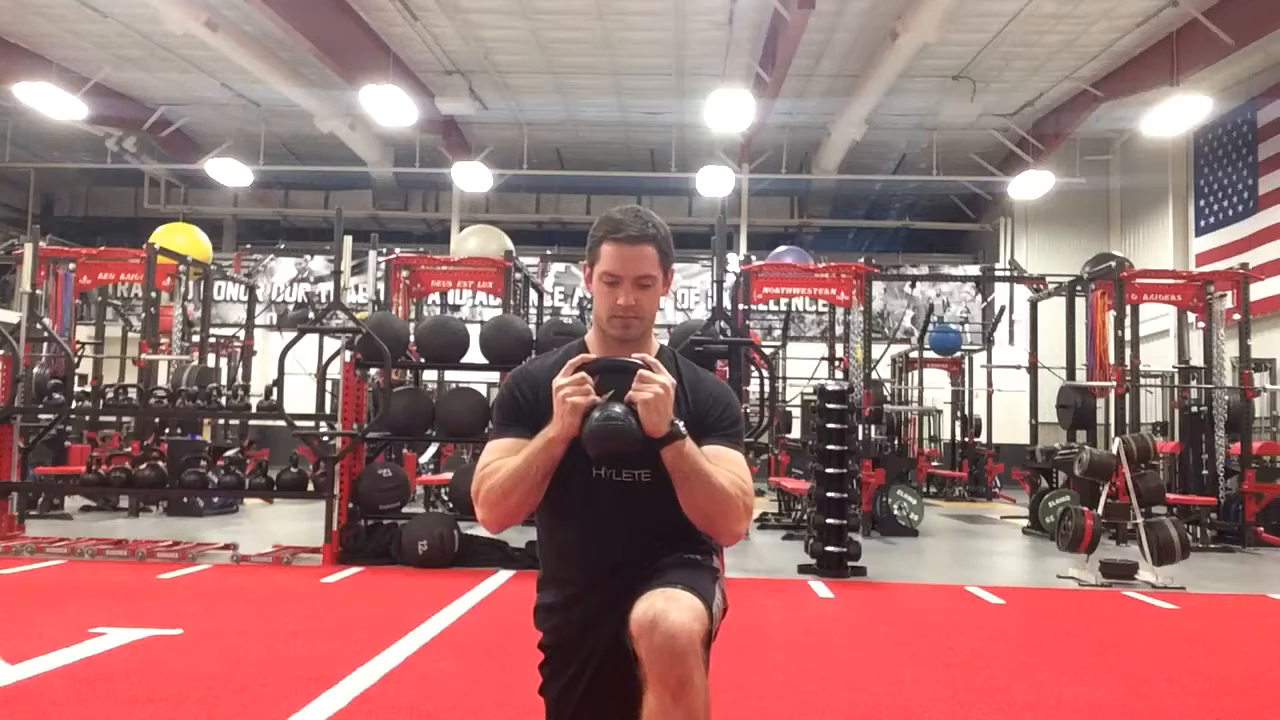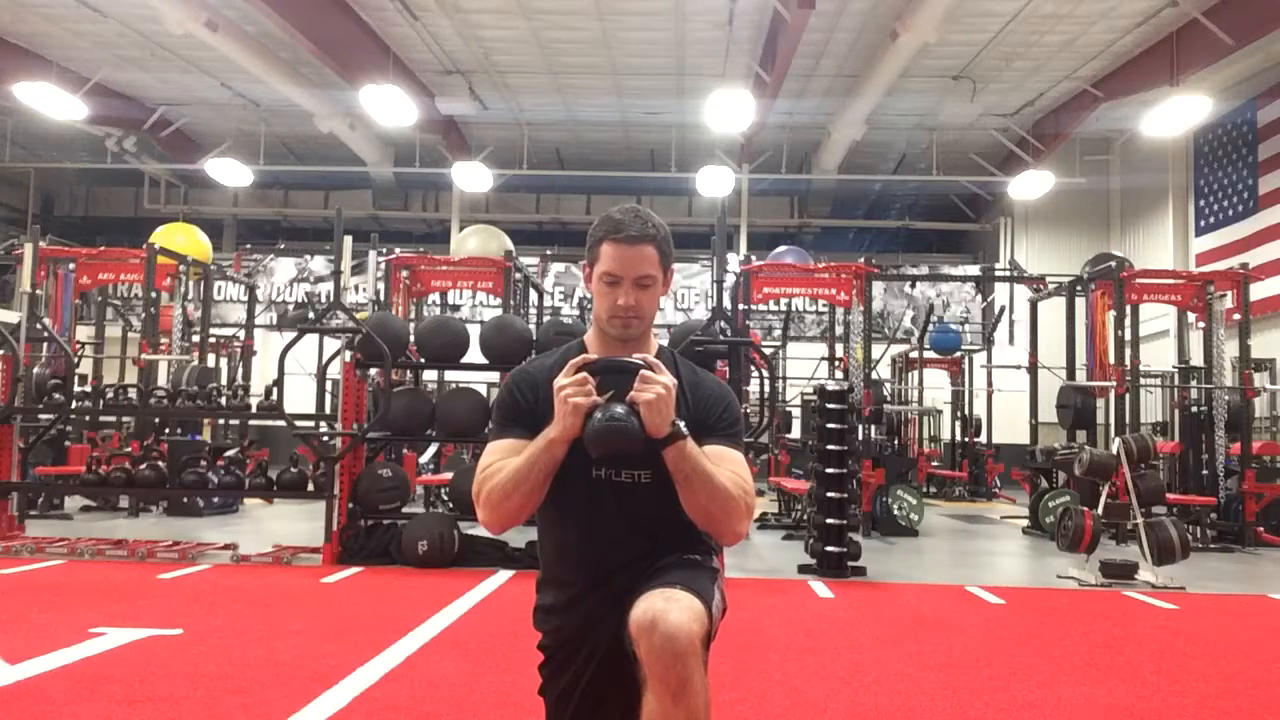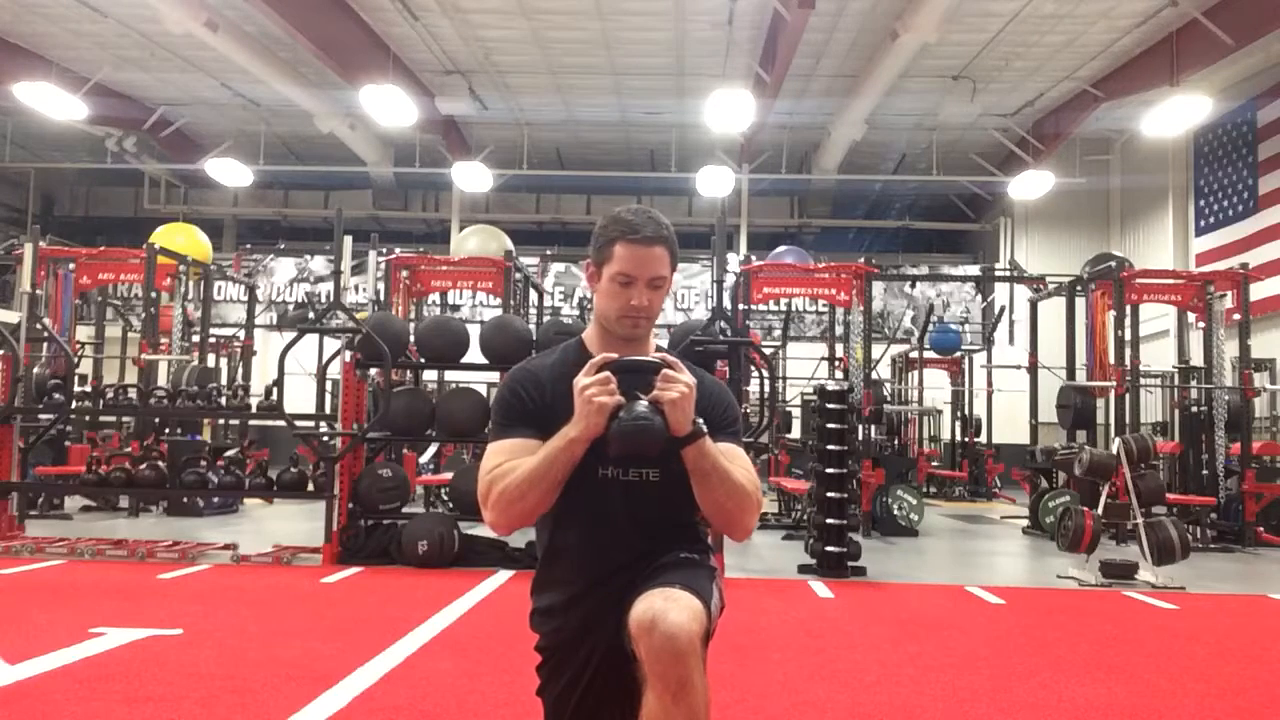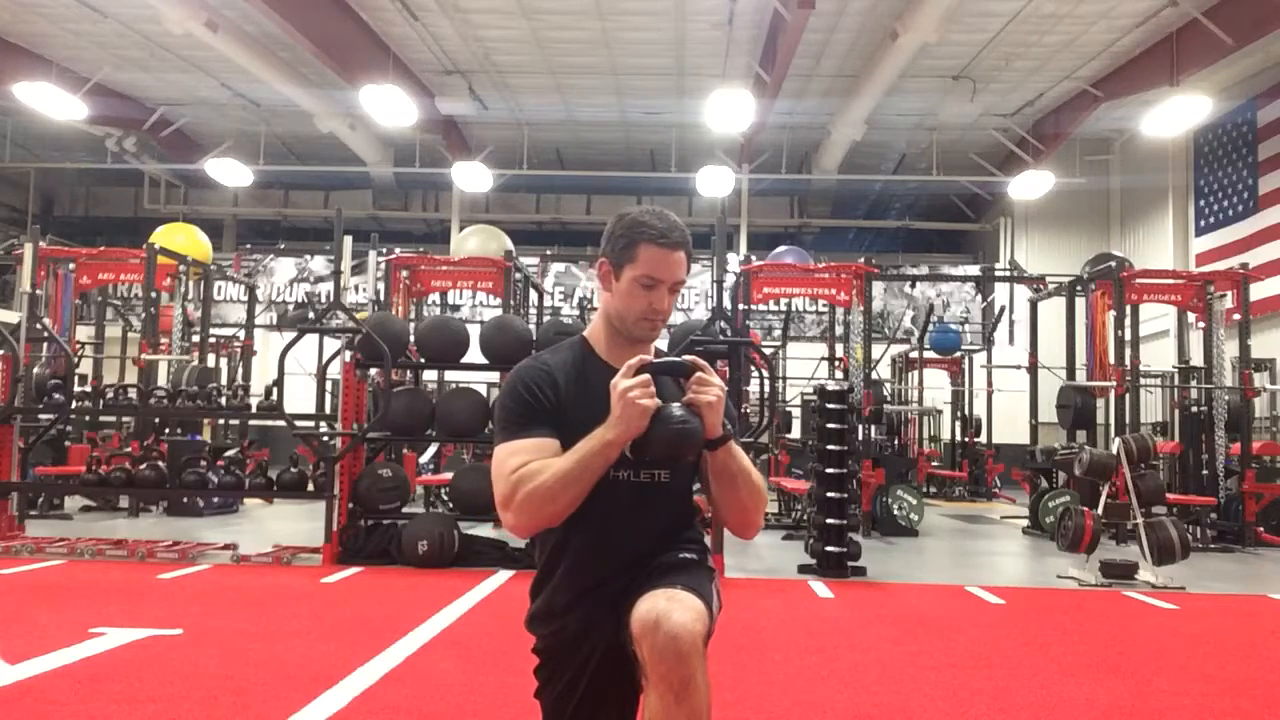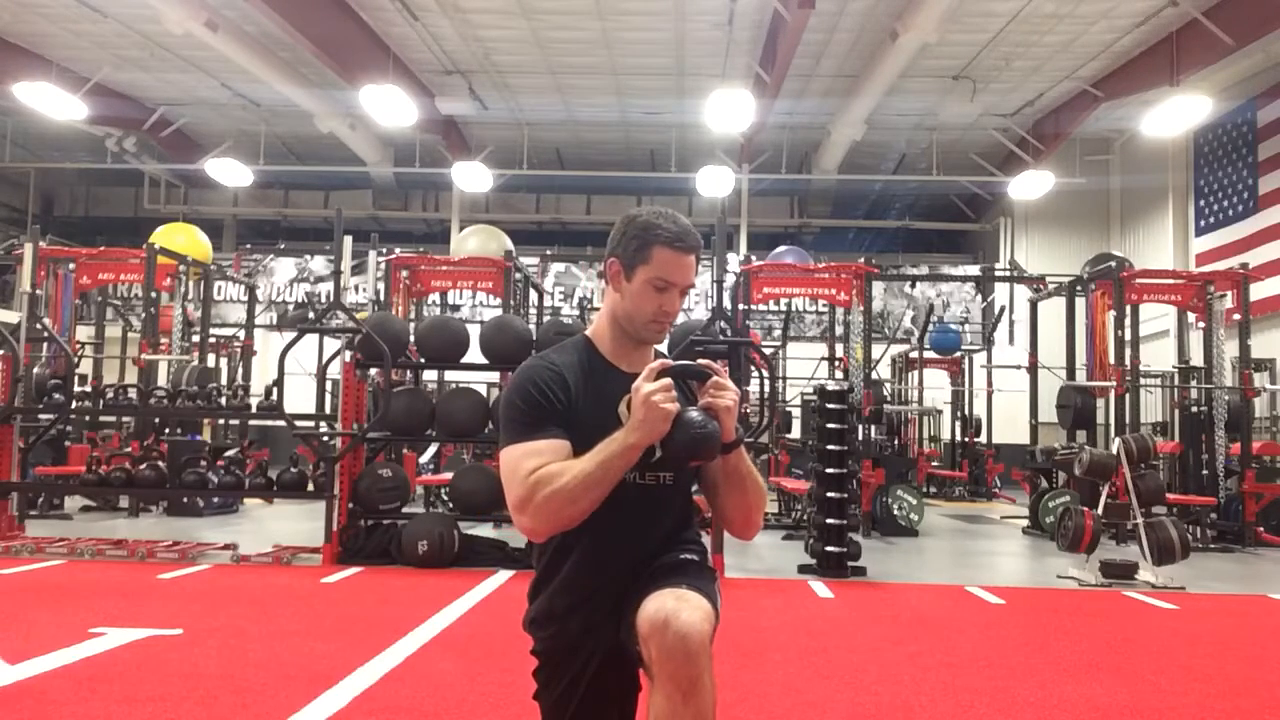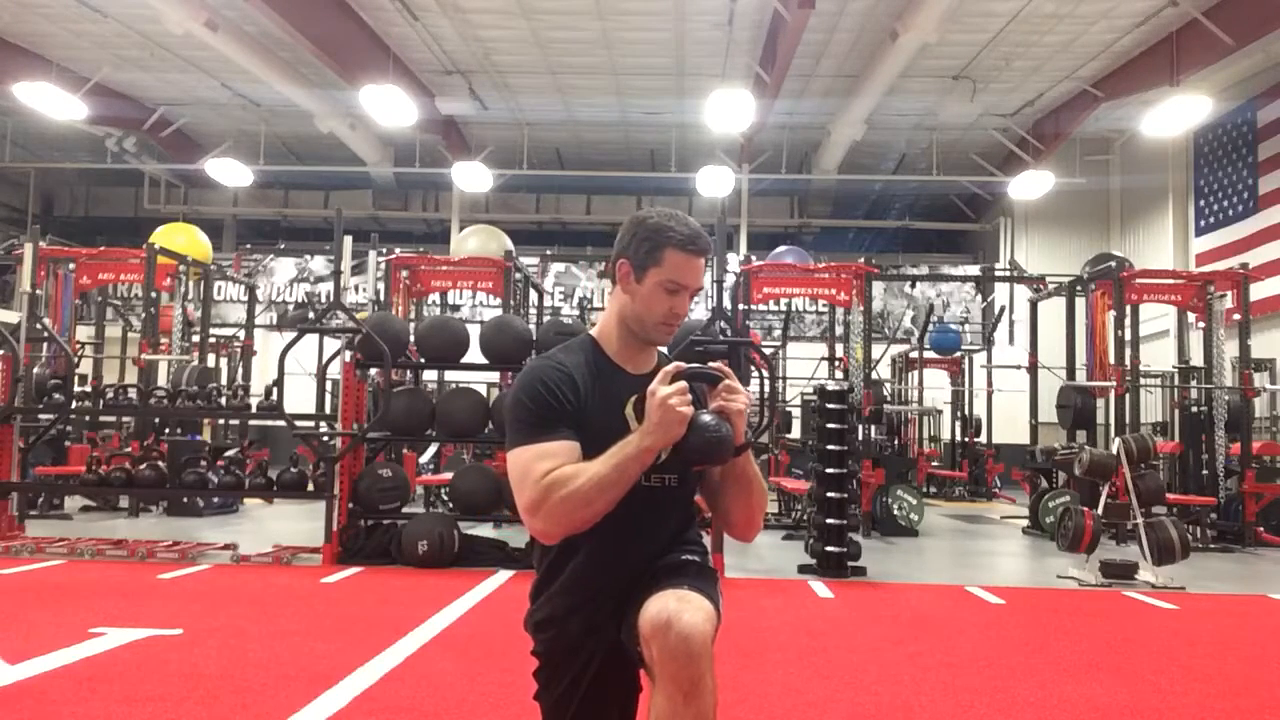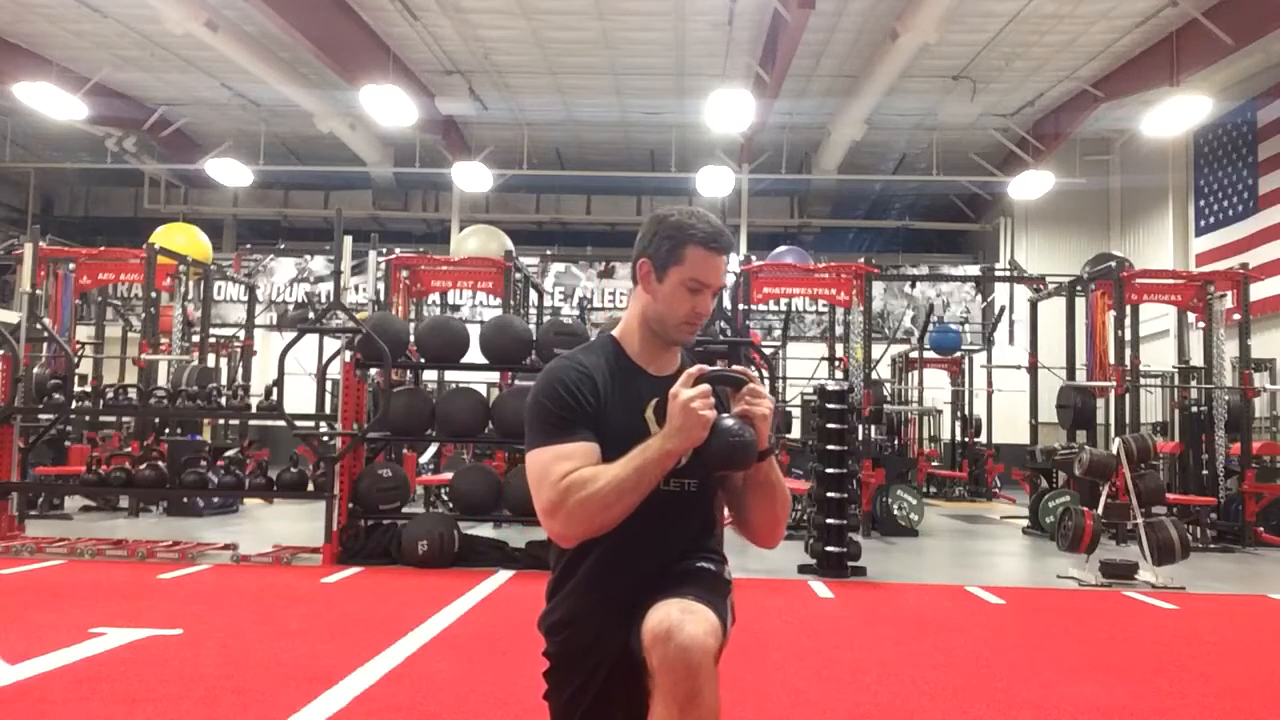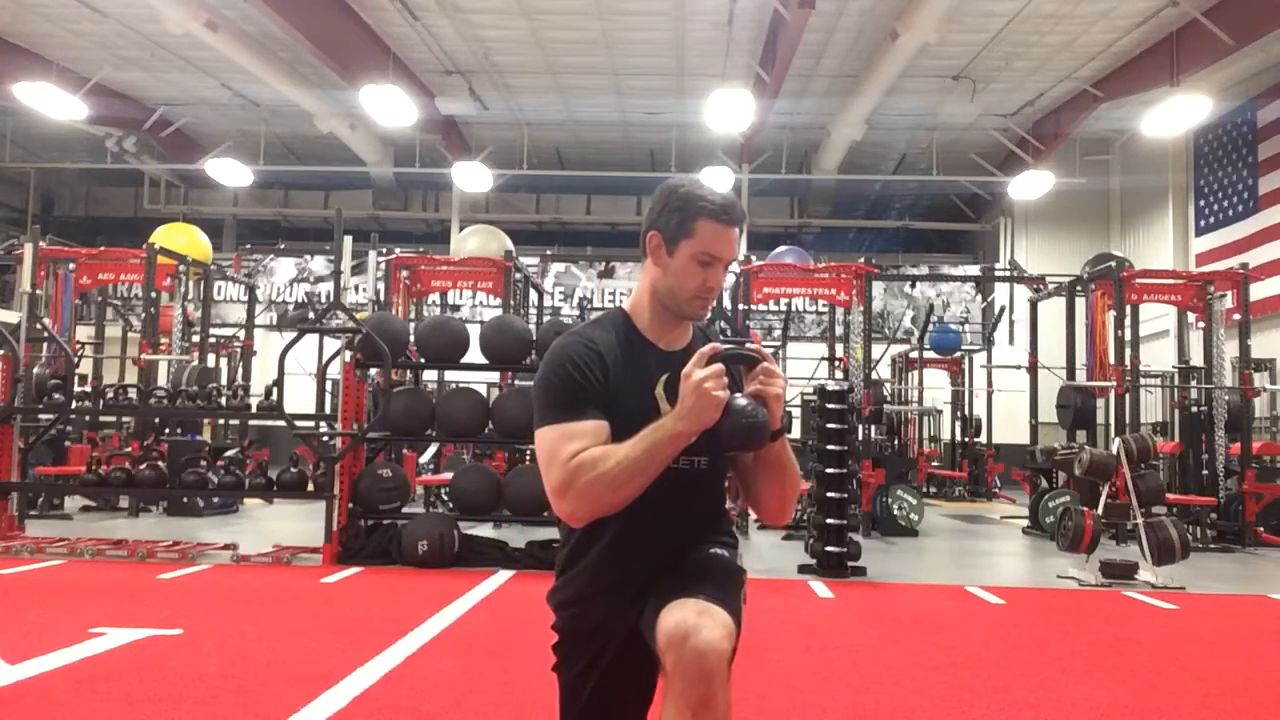
dt=0.5s
person 1, frame 1
left shoulder: (704, 392)
right shoulder: (534, 383)
left elbow: (732, 524)
right elbow: (492, 512)
left wrist: (668, 432)
right wrist: (559, 429)
left hip: (674, 575)
right hip: (574, 603)
left knee: (668, 629)
person 1, frame 2
left shoulder: (703, 392)
right shoulder: (534, 383)
left elbow: (733, 524)
right elbow: (493, 513)
left wrist: (670, 432)
right wrist: (561, 429)
left hip: (673, 575)
right hip: (574, 603)
left knee: (667, 631)
person 1, frame 3
left shoulder: (701, 390)
right shoulder: (534, 382)
left elbow: (741, 522)
right elbow: (499, 512)
left wrist: (690, 431)
right wrist: (581, 427)
left hip: (670, 572)
right hip: (573, 603)
left knee: (667, 630)
person 1, frame 4
left shoulder: (692, 385)
right shoulder: (540, 379)
left elbow: (747, 521)
right elbow: (519, 512)
left wrist: (716, 434)
right wrist: (616, 428)
left hip: (668, 572)
right hip: (574, 604)
left knee: (670, 631)
person 1, frame 5
right shoulder: (545, 379)
left elbow: (745, 523)
right elbow: (533, 514)
left wrist: (728, 438)
right wrist: (637, 432)
left hip: (668, 573)
right hip: (575, 607)
left knee: (679, 630)
person 1, frame 6
left shoulder: (691, 385)
right shoulder: (551, 379)
left elbow: (744, 525)
right elbow: (545, 516)
left wrist: (735, 441)
right wrist: (650, 435)
left hip: (670, 574)
right hip: (577, 609)
left knee: (681, 631)
person 1, frame 7
left shoulder: (713, 390)
right shoulder: (571, 380)
left elbow: (766, 533)
right elbow: (563, 518)
left wrist: (760, 446)
right wrist: (670, 441)
left hip: (686, 582)
right hip: (591, 609)
left knee: (681, 643)
person 1, frame 8
left shoulder: (725, 364)
right shoulder: (581, 354)
left elbow: (776, 510)
right elbow: (573, 498)
left wrist: (770, 425)
right wrist: (683, 419)
left hip: (696, 560)
right hip: (602, 586)
left knee: (699, 646)
